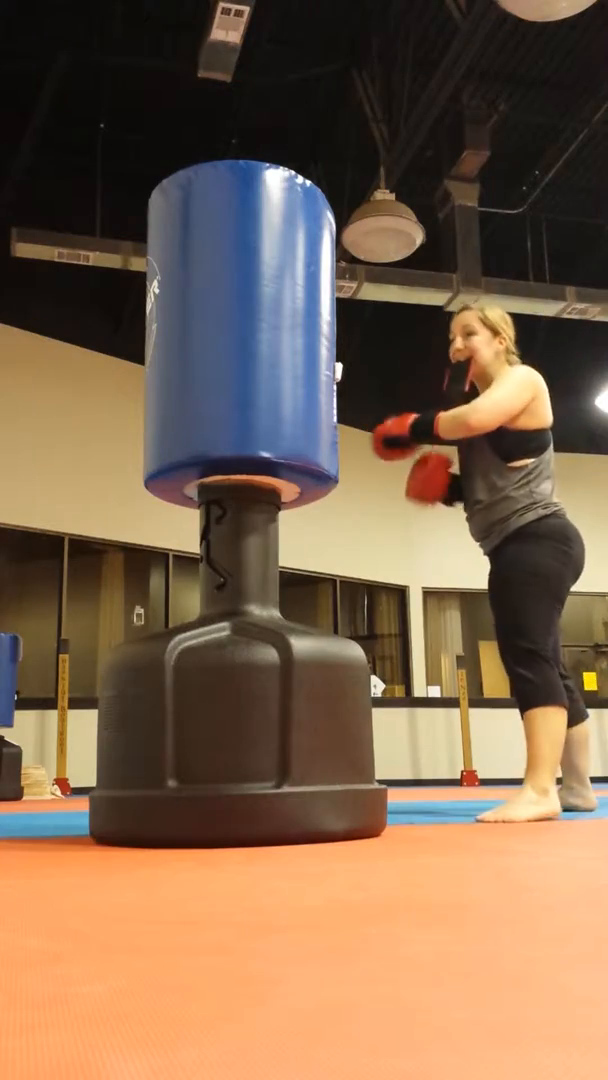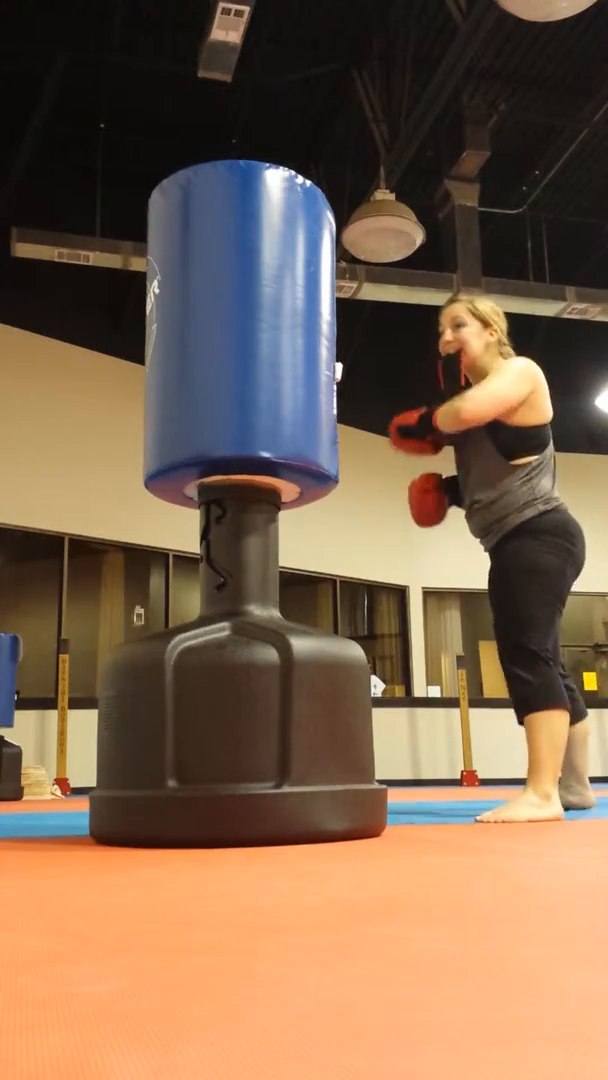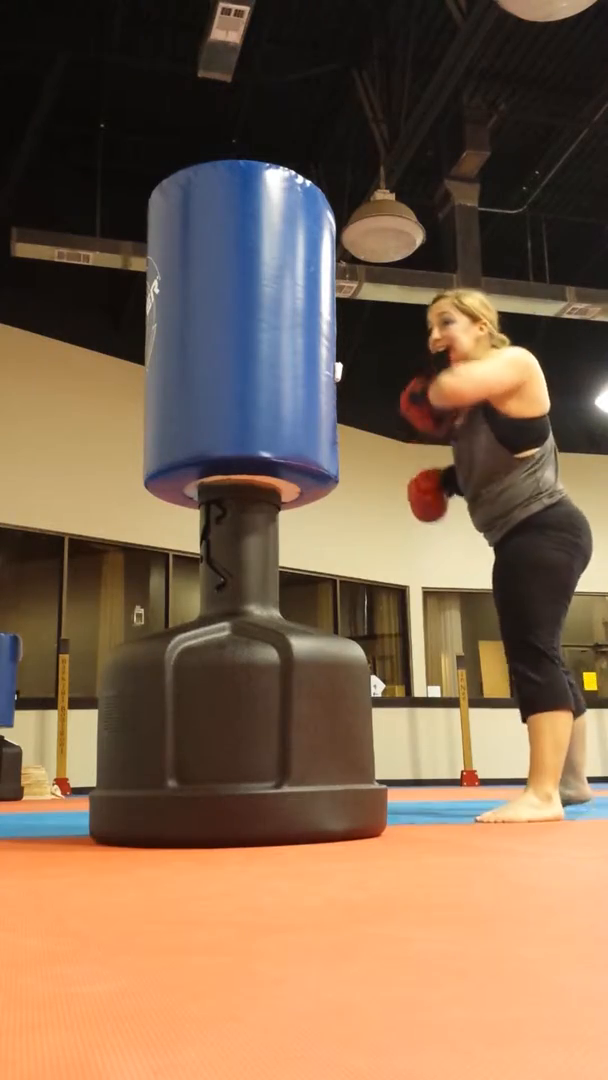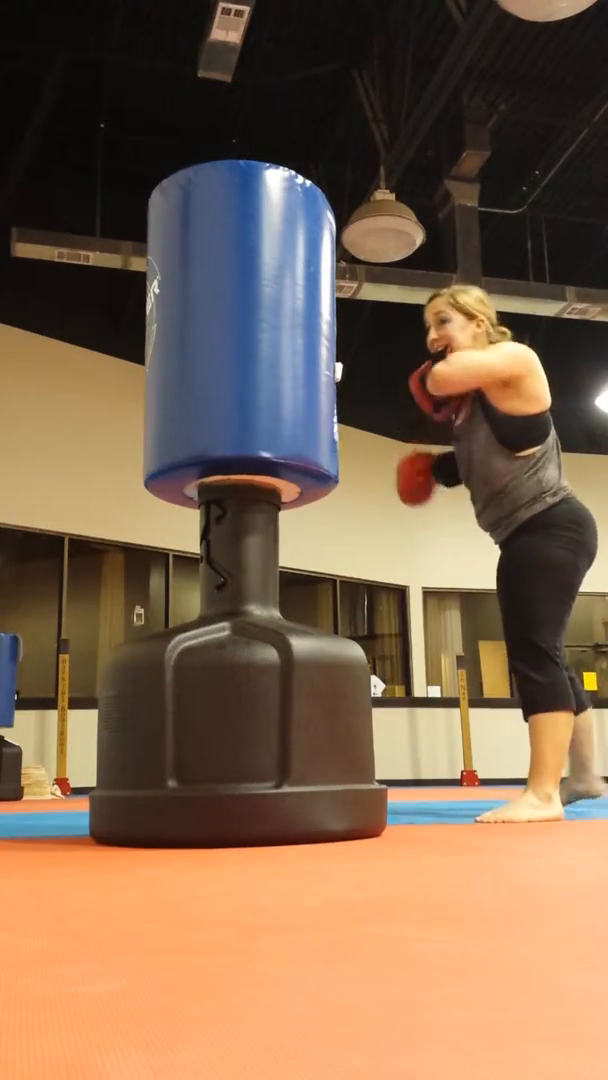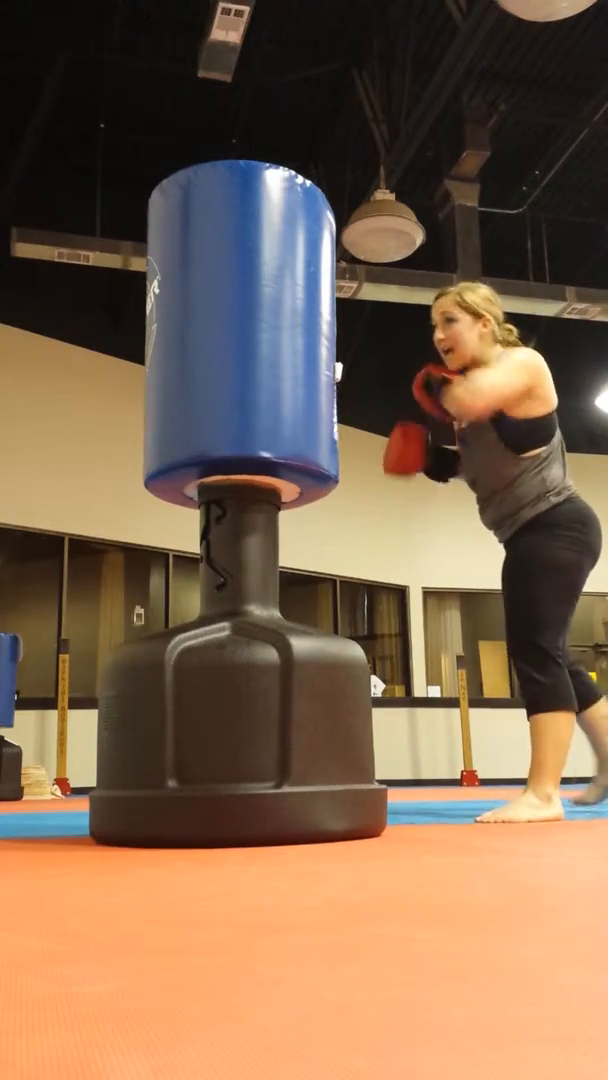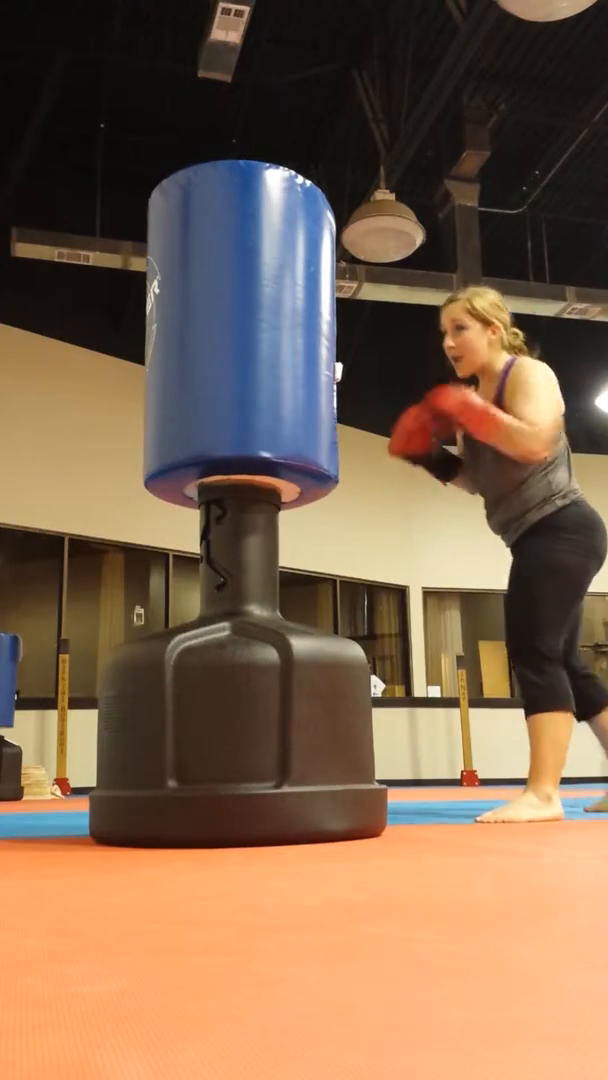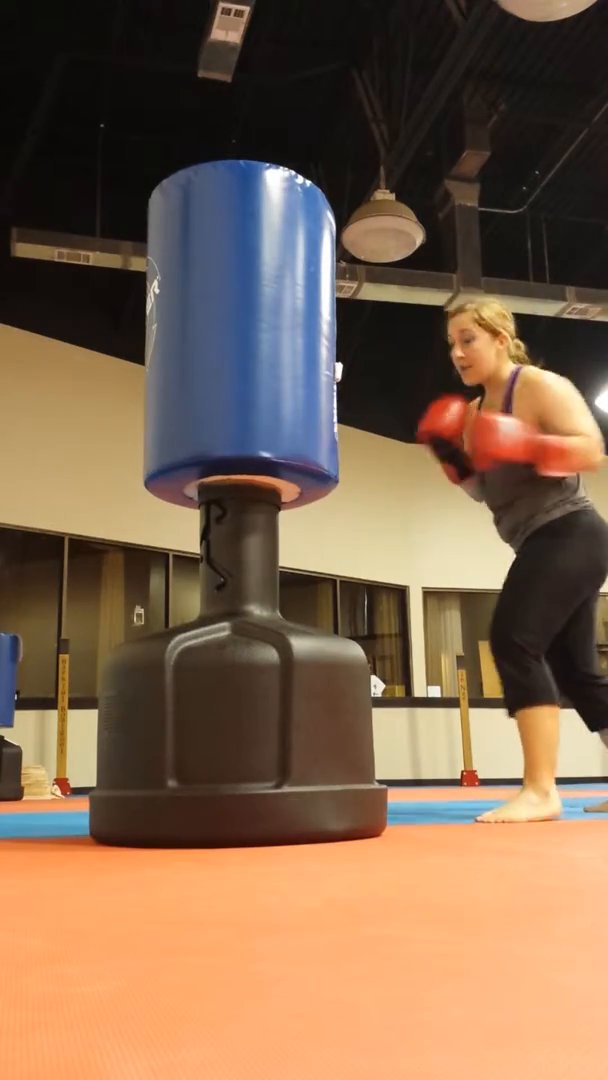
dt=0.1s
person 1, frame 1
left shoulder: (521, 379)
right shoulder: (481, 399)
left elbow: (472, 419)
right elbow: (483, 482)
left wrist: (413, 430)
right wrist: (444, 484)
left hip: (538, 541)
right hip: (513, 549)
left knee: (527, 654)
right knee: (545, 664)
left ankle: (538, 790)
right ankle: (576, 786)
person 1, frame 2
left shoulder: (519, 371)
right shoulder: (475, 391)
left elbow: (469, 410)
left wrist: (422, 424)
right wrist: (448, 491)
left hip: (540, 537)
right hip: (513, 545)
left knee: (527, 653)
right knee: (542, 661)
left ankle: (542, 793)
right ankle: (577, 784)
person 1, frame 3
left shoulder: (514, 363)
right shoulder: (471, 397)
left elbow: (449, 385)
left wrist: (424, 400)
right wrist: (445, 482)
left hip: (544, 532)
right hip: (519, 539)
left knee: (530, 652)
right knee: (541, 658)
left ankle: (541, 793)
right ankle: (573, 780)
person 1, frame 4
left shoulder: (514, 359)
right shoulder: (472, 394)
left elbow: (444, 376)
left wrist: (427, 385)
right wrist: (442, 469)
left hip: (550, 530)
right hip: (524, 538)
left knee: (534, 652)
right knee: (541, 655)
left ankle: (542, 793)
person 1, frame 5
left shoulder: (520, 363)
right shoulder: (476, 384)
left elbow: (466, 401)
left wrist: (434, 387)
right wrist: (436, 459)
left hip: (556, 529)
right hip: (532, 538)
left knee: (534, 650)
right knee: (546, 656)
left ankle: (543, 793)
person 1, frame 6
left shoulder: (529, 374)
right shoulder: (479, 393)
left elbow: (535, 445)
right elbow: (484, 477)
left wrist: (466, 409)
right wrist: (434, 457)
left hip: (560, 532)
right hip: (538, 540)
left knee: (533, 652)
right knee: (561, 660)
left ankle: (543, 793)
person 1, frame 7
left shoulder: (540, 385)
right shoulder: (475, 411)
right elbow: (480, 488)
left wrist: (529, 447)
right wrist: (449, 452)
right hip: (546, 547)
left knee: (514, 645)
left ankle: (540, 790)
